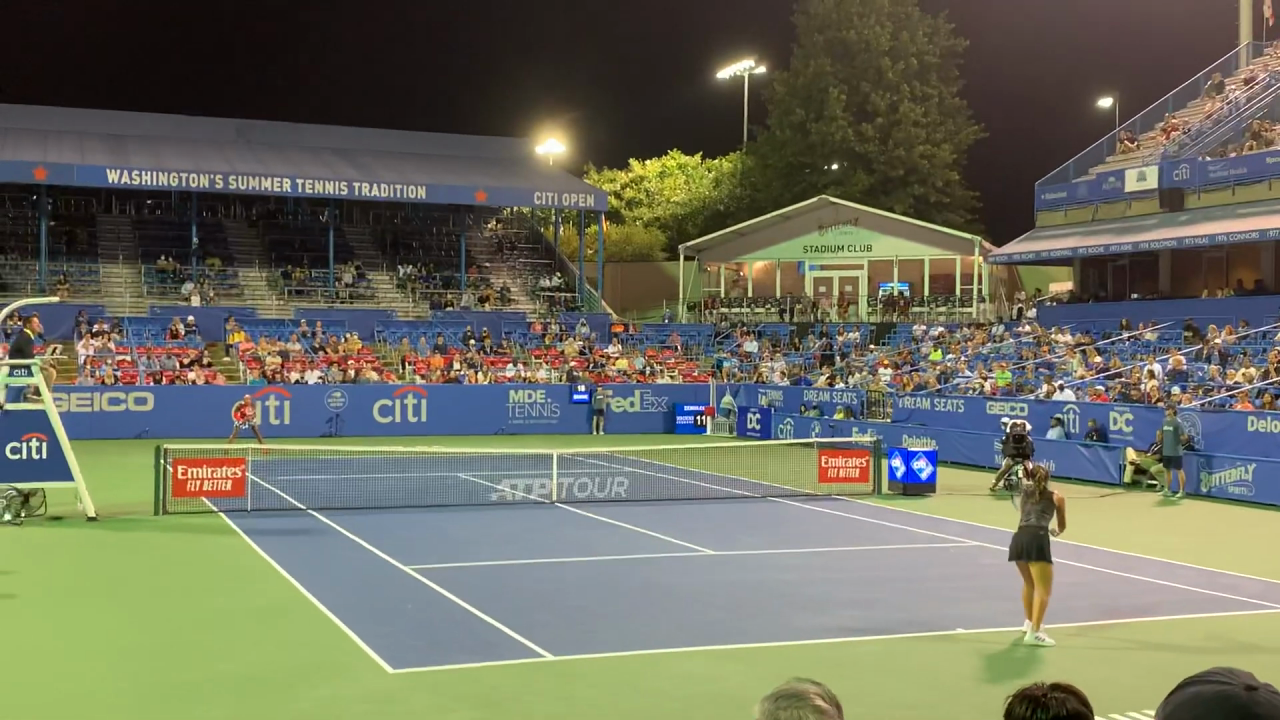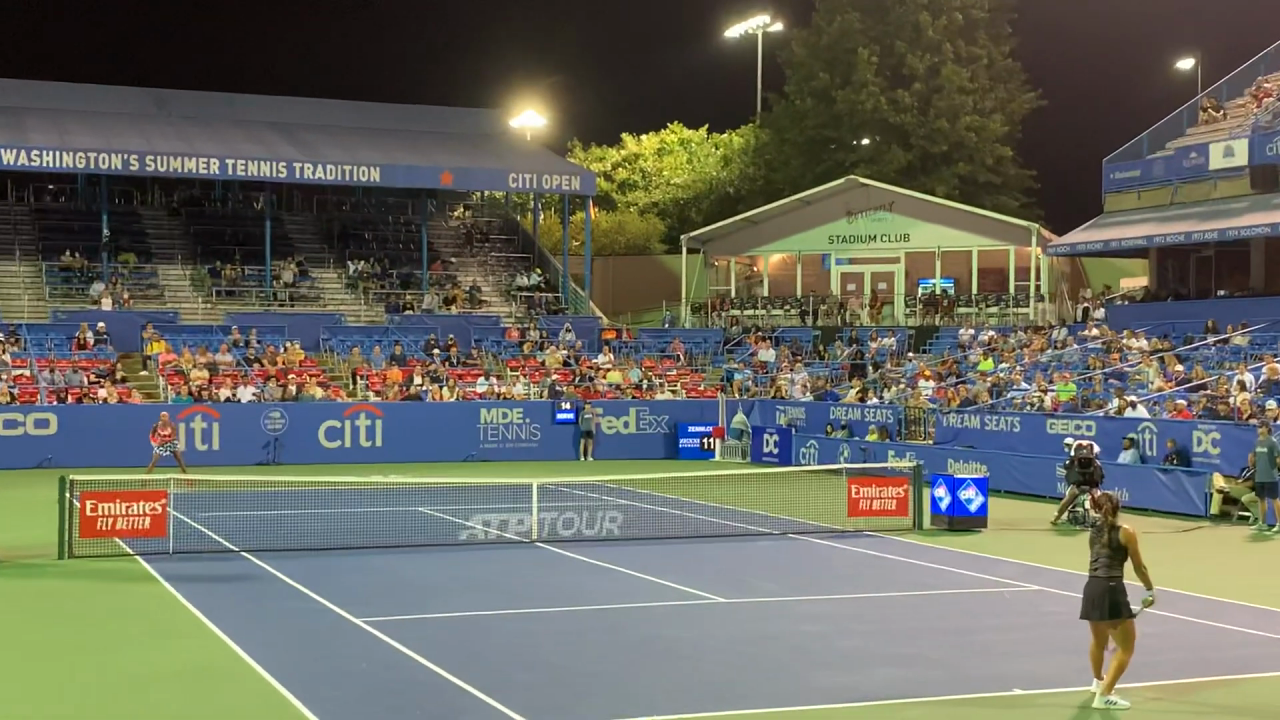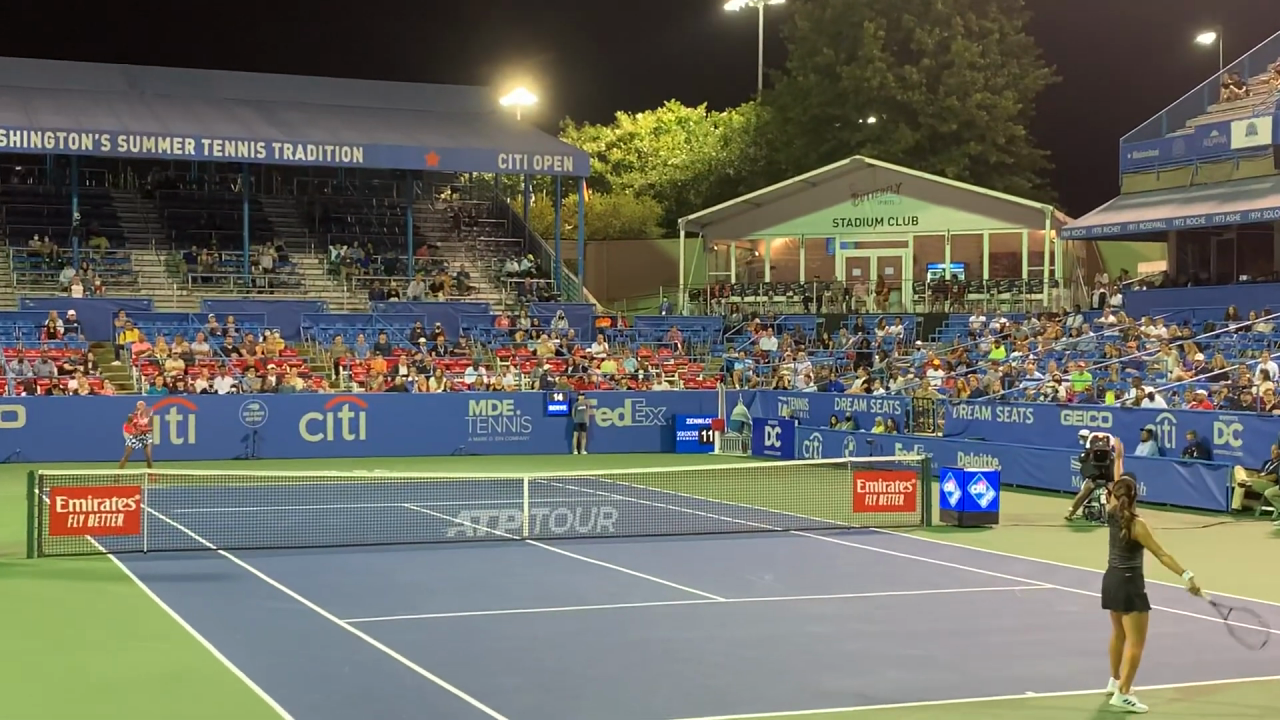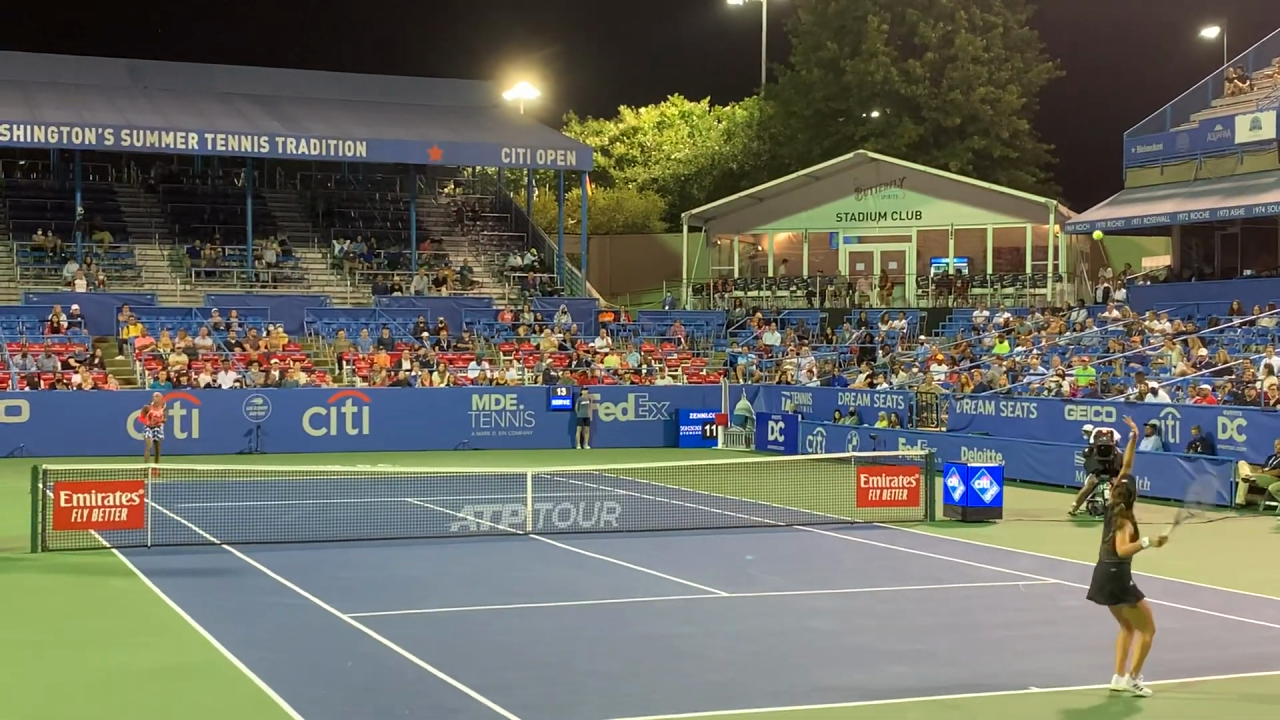
dt=0.5s
person 1, frame 1
left shoulder: (1025, 494)
right shoulder: (1056, 497)
right elbow: (1061, 524)
right wrist: (1057, 531)
left hip: (1019, 539)
right hip: (1037, 540)
left knee: (1029, 584)
right knee: (1043, 590)
left ankle: (1029, 622)
right ankle: (1034, 632)
person 1, frame 2
left shoulder: (1094, 532)
right shoulder: (1125, 532)
right elbow: (1139, 567)
right wrist: (1150, 591)
left hip: (1091, 590)
right hip: (1111, 592)
left knee: (1099, 641)
right knee: (1125, 649)
left ankle: (1098, 681)
right ankle: (1104, 695)
person 1, frame 3
left shoulder: (1112, 510)
right shoulder: (1136, 525)
left elbow: (1117, 495)
right elbow: (1162, 555)
left wrist: (1118, 457)
right wrist: (1187, 576)
left hip: (1111, 579)
right hip: (1128, 584)
left knee: (1120, 636)
right knee: (1135, 643)
left ankle: (1115, 681)
right ankle: (1123, 695)
person 1, frame 4
left shoulder: (1112, 508)
right shoulder: (1125, 522)
left elbow: (1126, 468)
right elbow: (1123, 550)
right wrist: (1148, 542)
left hip: (1102, 576)
right hip: (1117, 579)
left knee: (1128, 628)
right knee: (1146, 629)
left ankle: (1119, 677)
right ankle: (1131, 678)
